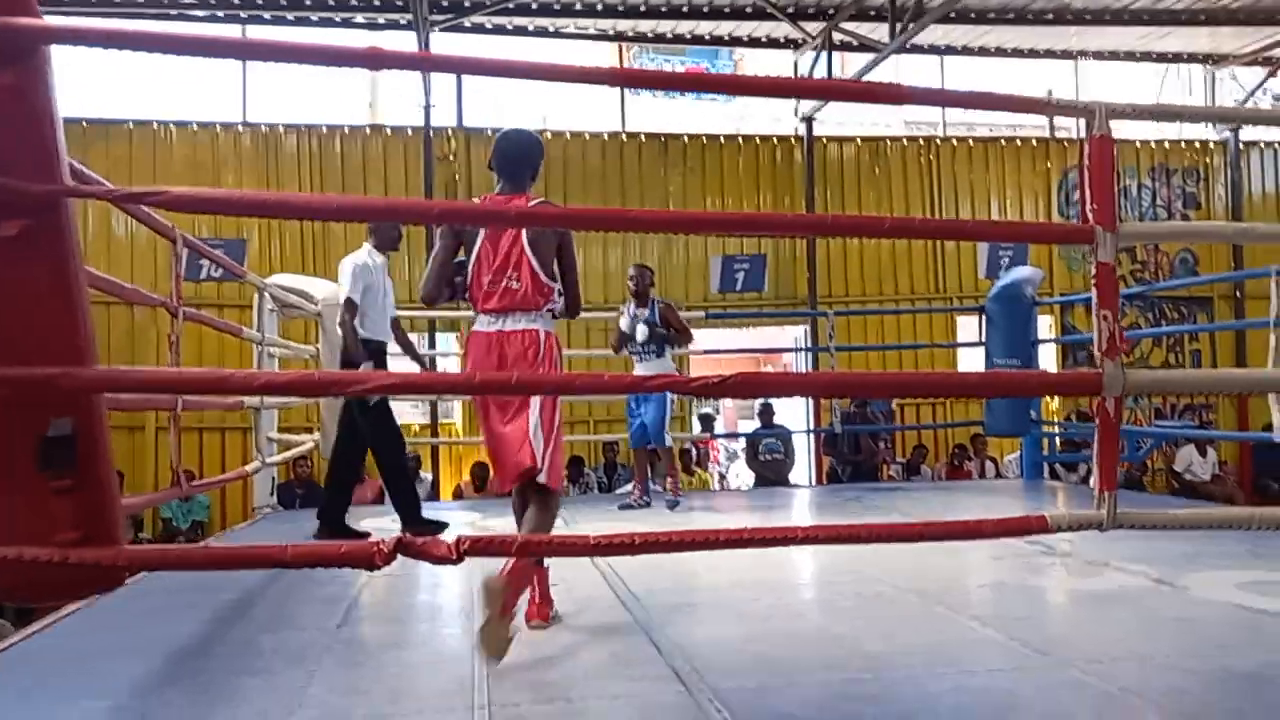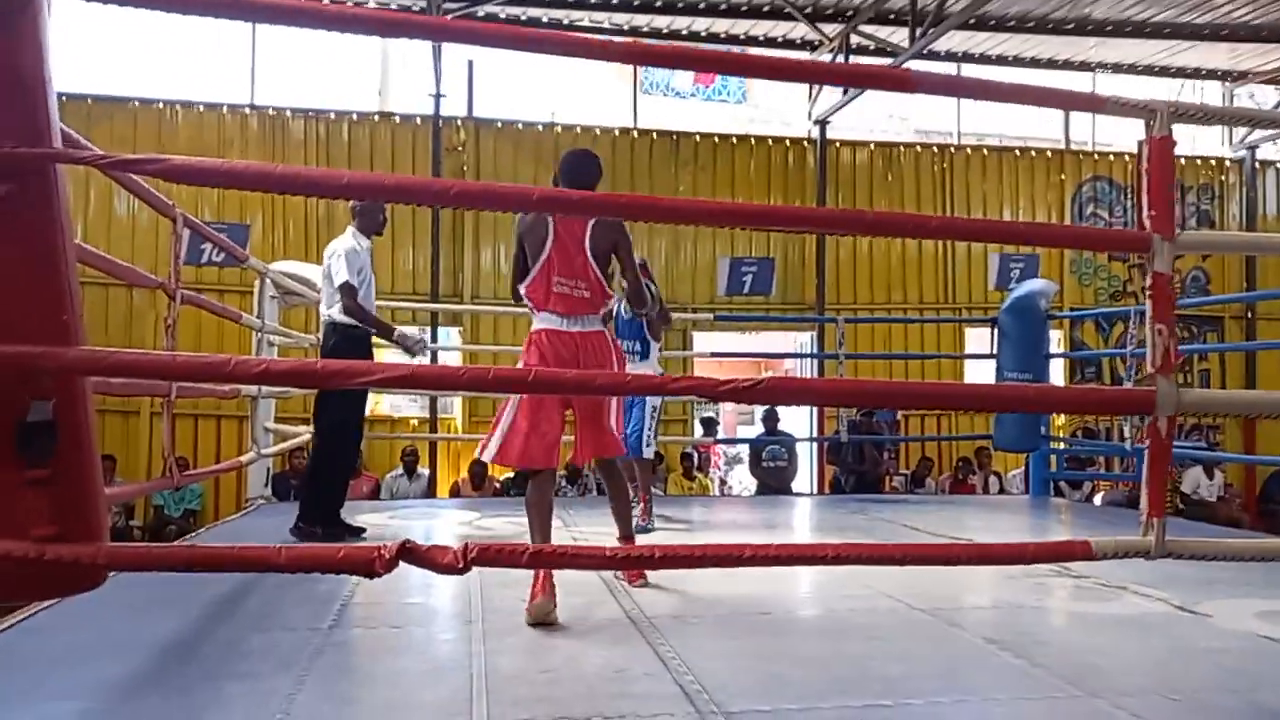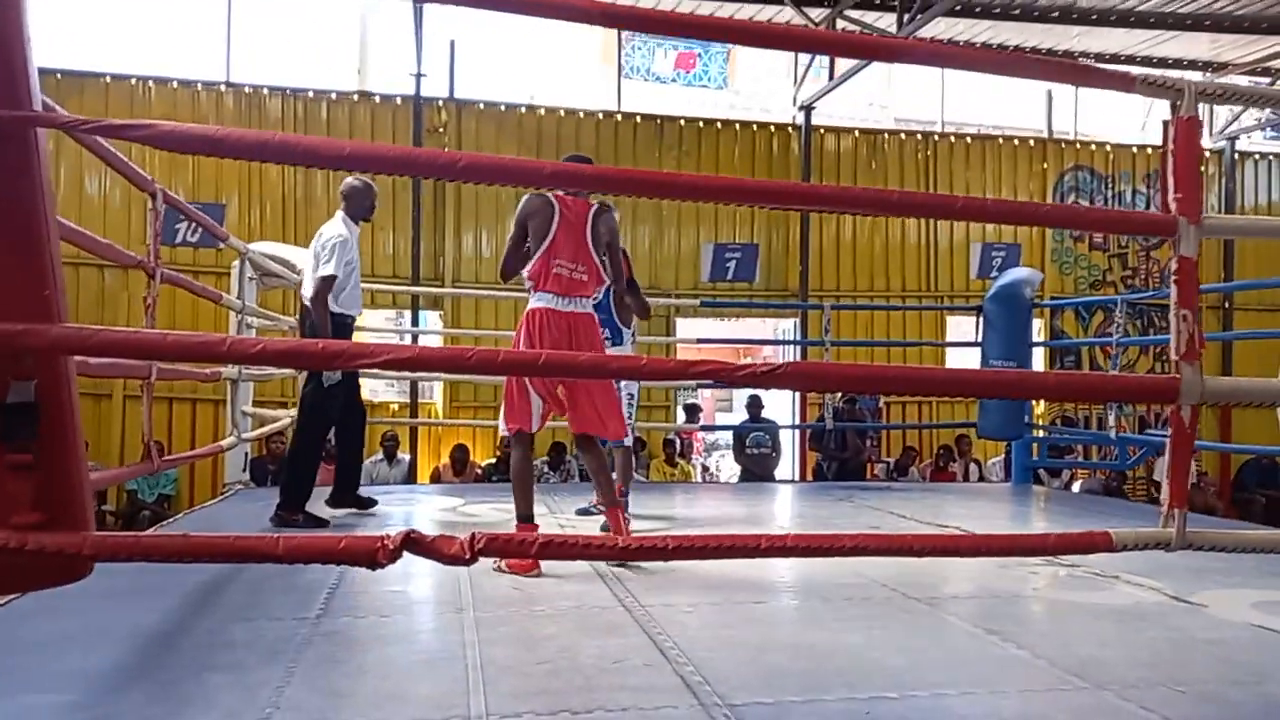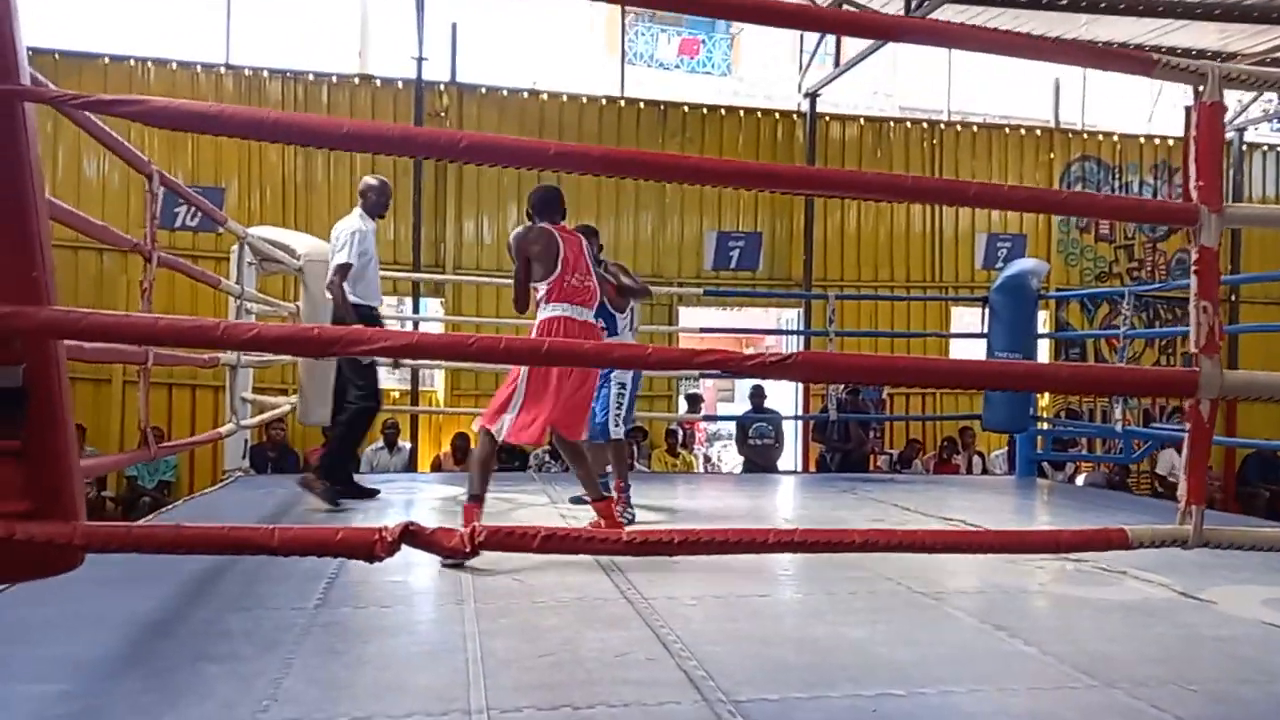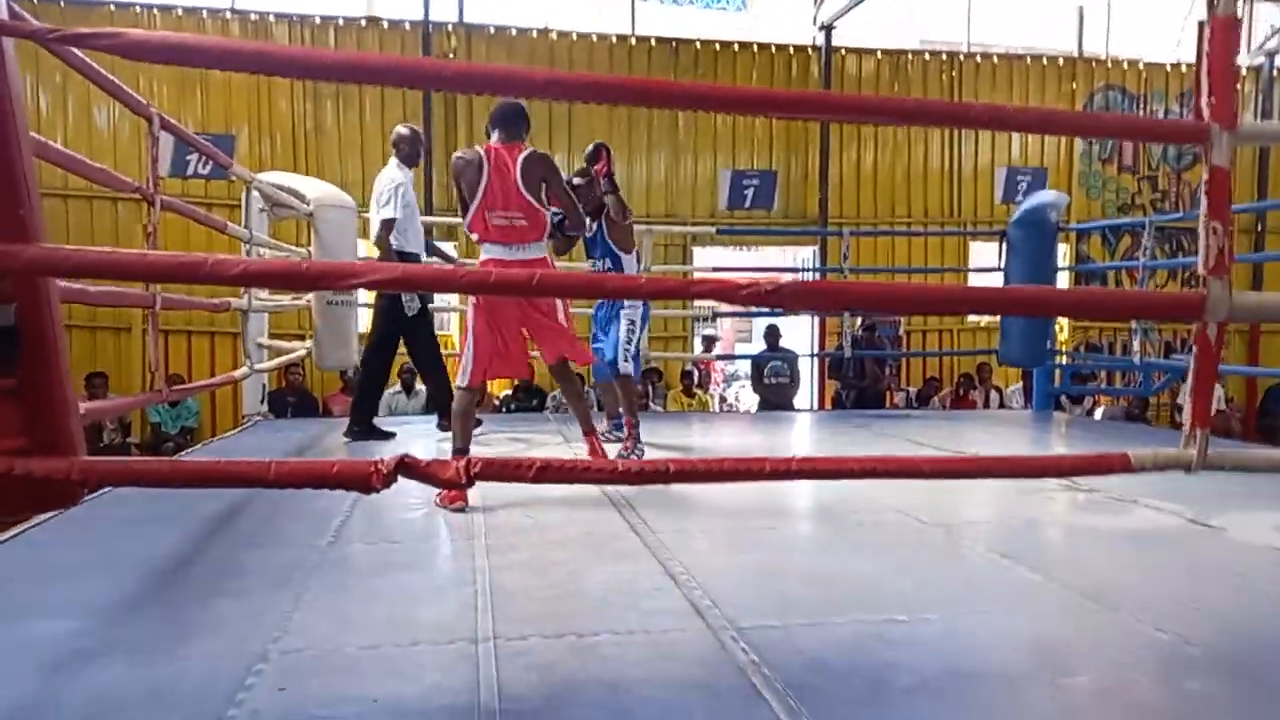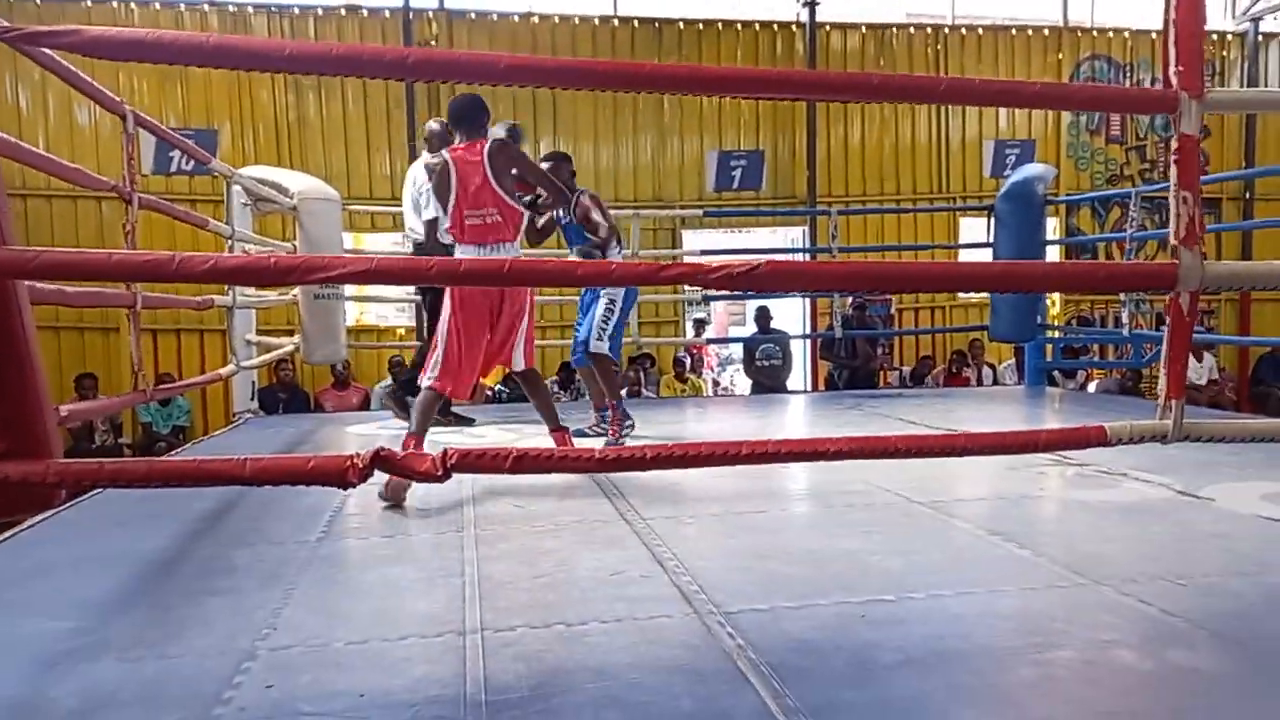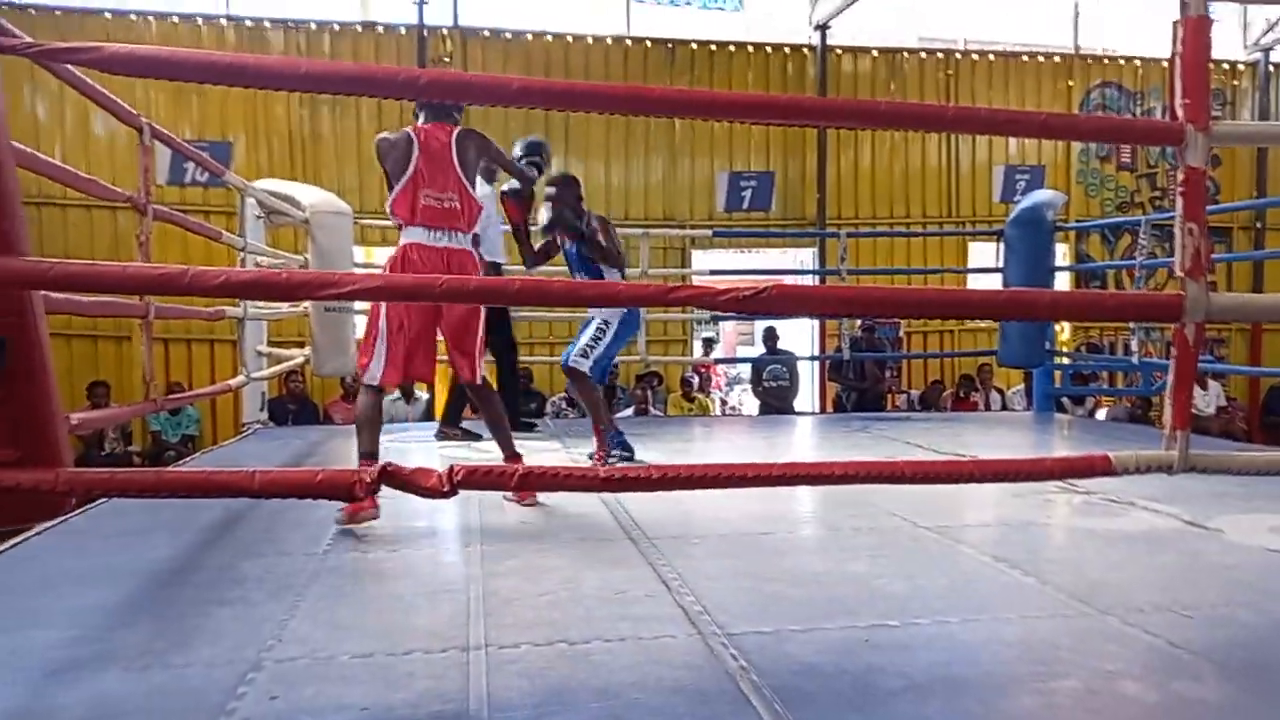
dt=0.4s
person 1, frame 1
left shoulder: (463, 216)
left elbow: (432, 294)
right elbow: (572, 304)
left hip: (483, 346)
right hip: (533, 344)
left knee: (514, 474)
right knee: (541, 478)
left ankle: (536, 591)
right ankle: (509, 576)
person 1, frame 2
left shoulder: (530, 222)
right shoulder: (610, 228)
left elbow: (518, 292)
right elbow: (638, 299)
right wrist: (648, 308)
left hip: (545, 343)
right hip: (594, 345)
left knee: (538, 463)
right knee: (604, 455)
left ankle: (543, 575)
person 1, frame 3
left shoulder: (535, 204)
right shoulder: (604, 216)
left elbow: (510, 271)
right elbow: (627, 286)
left hip: (541, 322)
right hip: (584, 326)
left knee: (523, 433)
right knee: (587, 436)
right ankle: (617, 524)
person 1, frame 4
left shoulder: (526, 237)
right shoulder: (584, 243)
left elbow: (520, 304)
right elbow: (627, 291)
left hip: (552, 330)
right hip: (587, 336)
left knee: (491, 429)
right knee: (566, 434)
left ankle: (472, 523)
right ankle: (607, 515)
person 1, frame 5
left shoulder: (464, 162)
right shoulder: (538, 162)
left elbow: (471, 227)
right elbow: (578, 222)
right wrist: (564, 238)
left hip: (493, 270)
right hip: (536, 269)
left knee: (472, 376)
right knee: (564, 360)
right ankle: (595, 450)
person 1, frame 6
left shoulder: (438, 166)
right shoulder: (501, 151)
right elbow: (559, 196)
right wrist: (537, 205)
left knee: (439, 377)
right knee: (521, 365)
left ankle: (410, 455)
right ankle: (563, 442)
person 1, frame 7
left shoulder: (389, 145)
right shoulder: (471, 141)
right elbow: (528, 181)
right wrist: (531, 166)
left hip: (413, 261)
right hip: (461, 263)
left knee: (377, 378)
right knee: (471, 378)
person 2, frame 1
left shoulder: (381, 271)
right shoulder: (356, 264)
left elbow: (395, 328)
right elbow: (347, 319)
left wrist: (423, 364)
right wrist: (364, 364)
left hip: (373, 357)
right hip: (361, 357)
left knee: (352, 442)
right knee: (388, 440)
left ankle: (331, 522)
right ankle: (412, 519)
person 2, frame 2
left shoulder: (361, 250)
right shoulder: (346, 249)
right elbow: (350, 305)
left wrist: (397, 336)
right wrist: (397, 335)
left hip: (355, 344)
right hip: (344, 343)
left knee: (348, 434)
right knee: (335, 433)
left ankle: (327, 514)
right ankle: (310, 520)
person 2, frame 3
left shoulder: (345, 234)
right shoulder: (338, 235)
right elbow: (318, 296)
left hip: (338, 330)
right hip: (330, 330)
left knee: (351, 416)
right knee: (316, 421)
left ankle: (345, 489)
right ankle: (289, 507)
person 2, frame 4
left shoulder: (364, 230)
right shoulder: (354, 229)
right elbow: (336, 283)
left wrist: (380, 327)
right wrist: (356, 326)
left hip: (358, 322)
right hip: (350, 323)
left knee: (350, 400)
right knee: (364, 401)
left ankle: (339, 479)
right ankle: (322, 474)
person 2, frame 5
left shoulder: (400, 179)
right shoulder: (394, 180)
left elbow: (413, 236)
right elbow: (381, 236)
left wrist: (452, 260)
right hip: (401, 266)
left knee: (389, 346)
right knee: (416, 345)
left ankle: (362, 421)
right ankle: (432, 415)
person 2, frame 6
left shoulder: (420, 170)
right shoulder: (432, 173)
right elbow: (432, 229)
left hip: (427, 255)
right hip: (435, 255)
left knee: (439, 332)
left ankle: (420, 396)
right ankle: (438, 406)
person 2, frame 7
left shoulder: (491, 195)
right shoulder: (476, 196)
right elbow: (470, 245)
right wrist: (485, 279)
left hip: (495, 275)
right hip: (484, 277)
left knee: (506, 348)
left ankle: (511, 415)
right ankle: (450, 422)
person 3, frame 1
left shoulder: (663, 308)
right shoulder: (625, 311)
left elbow: (687, 336)
right elbow: (615, 349)
left wrist: (660, 335)
right wrist: (622, 333)
left knee: (659, 436)
right knee: (638, 439)
left ankle: (673, 485)
right ankle: (640, 492)
person 3, frame 2
left shoulder: (651, 309)
right shoulder: (615, 306)
left elbow: (665, 320)
left wrist: (647, 285)
left knee: (640, 448)
right knee: (624, 448)
left ankle: (645, 511)
right ankle: (638, 497)
person 3, frame 3
left shoulder: (619, 289)
left elbow: (645, 312)
left wrist: (627, 276)
left knee: (619, 437)
left ankle: (621, 506)
right ankle: (603, 497)
person 3, frame 4
left shoulder: (613, 271)
left elbow: (640, 290)
left hip: (621, 363)
left knee: (613, 428)
right knee: (591, 429)
left ankle: (623, 500)
right ankle: (598, 487)
person 3, frame 5
left shoulder: (615, 215)
right shoulder: (582, 221)
left elbow: (622, 217)
left wrist: (606, 175)
left hip: (630, 302)
right hip: (604, 304)
left knee: (620, 364)
right knee: (603, 371)
left ankle: (633, 441)
right ankle: (614, 426)
person 3, frame 6
left shoulder: (587, 201)
right shoulder: (559, 208)
left elbow: (609, 233)
right elbow: (535, 238)
left wrist: (592, 249)
left hip: (615, 286)
right hip: (593, 288)
left knee: (596, 346)
right knee: (581, 355)
left ankle: (620, 416)
right ankle: (601, 418)
person 3, frame 7
left shoulder: (596, 224)
right shoulder: (564, 232)
left elbow: (618, 258)
right elbow: (532, 263)
left wrist: (578, 233)
left hip: (616, 315)
right hip: (600, 315)
left knee: (575, 368)
right knee: (581, 372)
left ankle: (605, 451)
right ankle: (616, 443)
